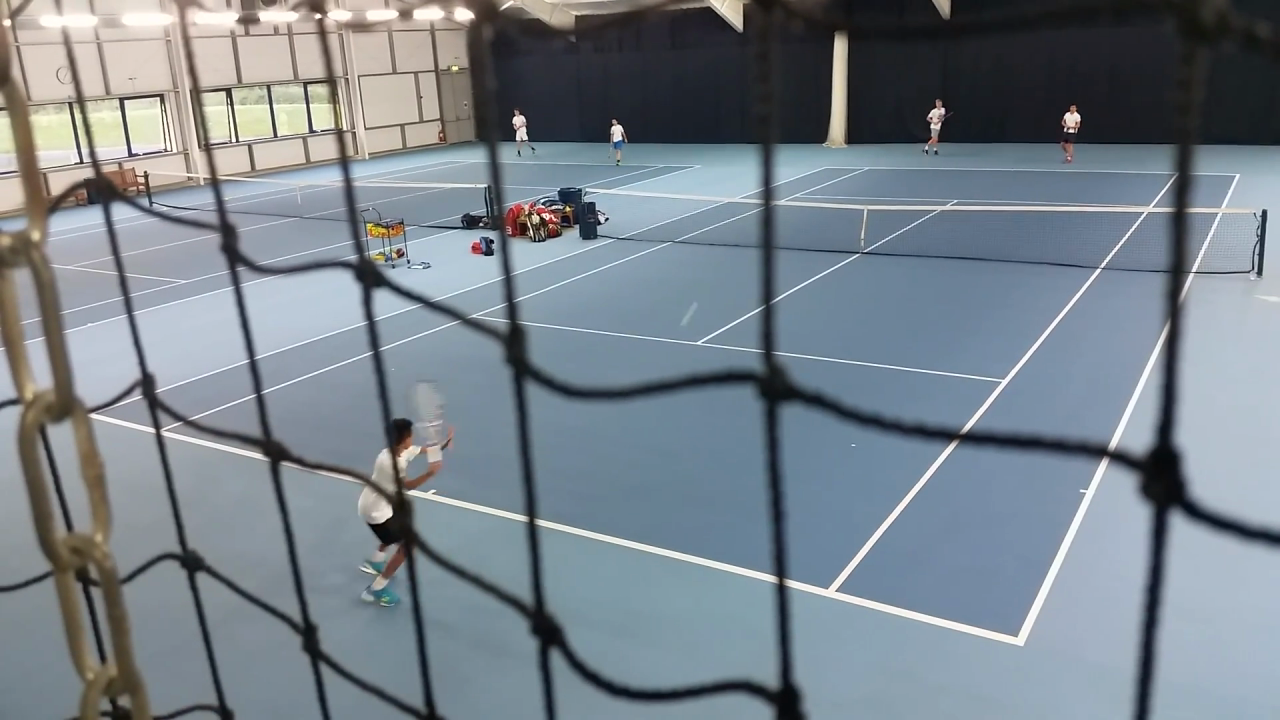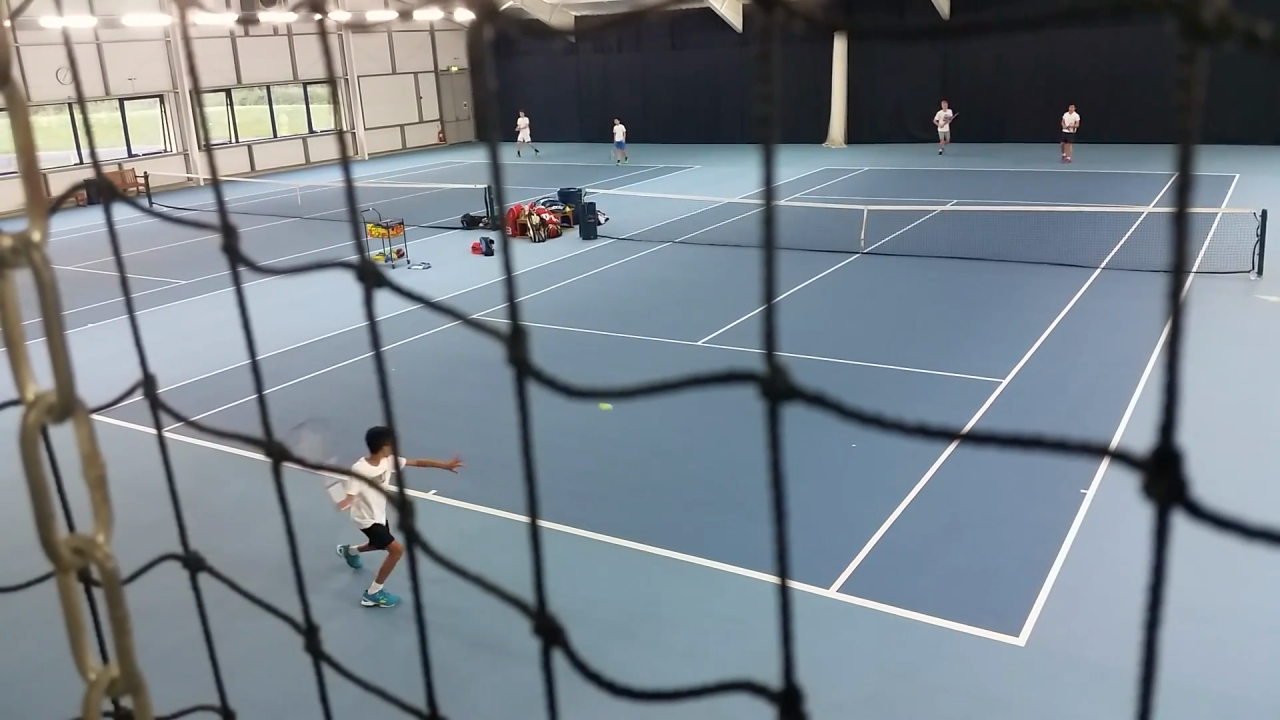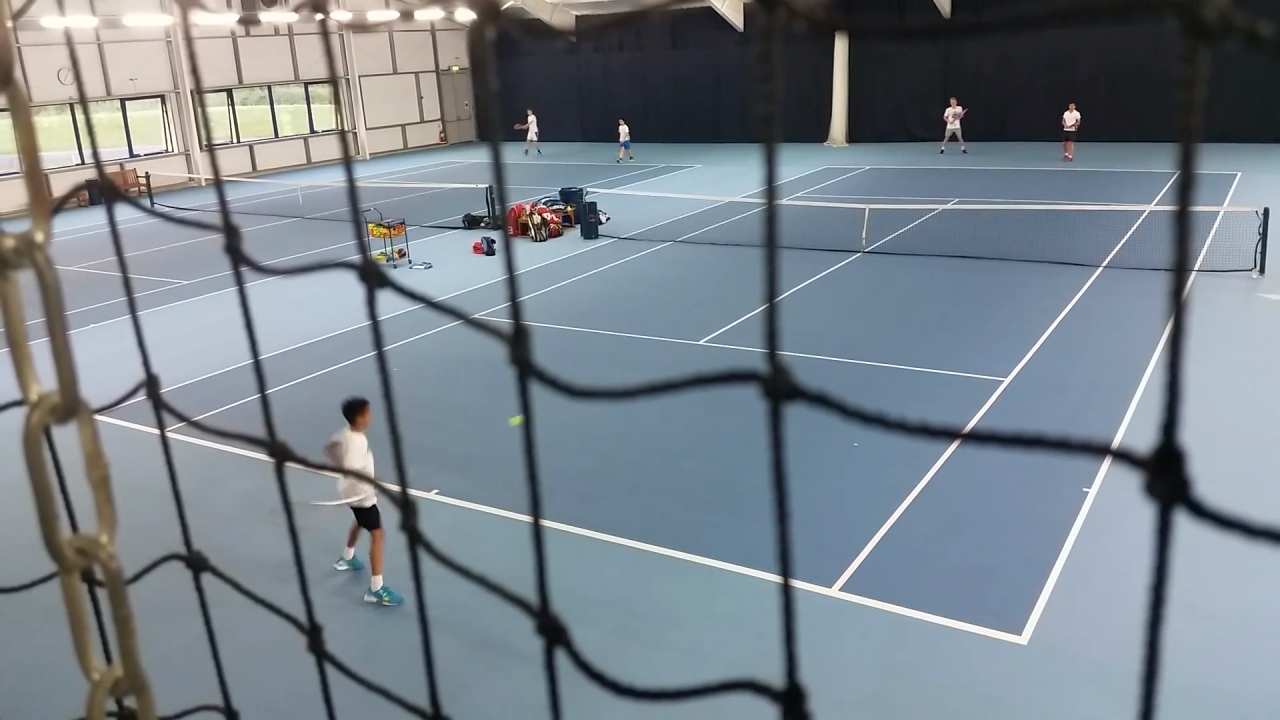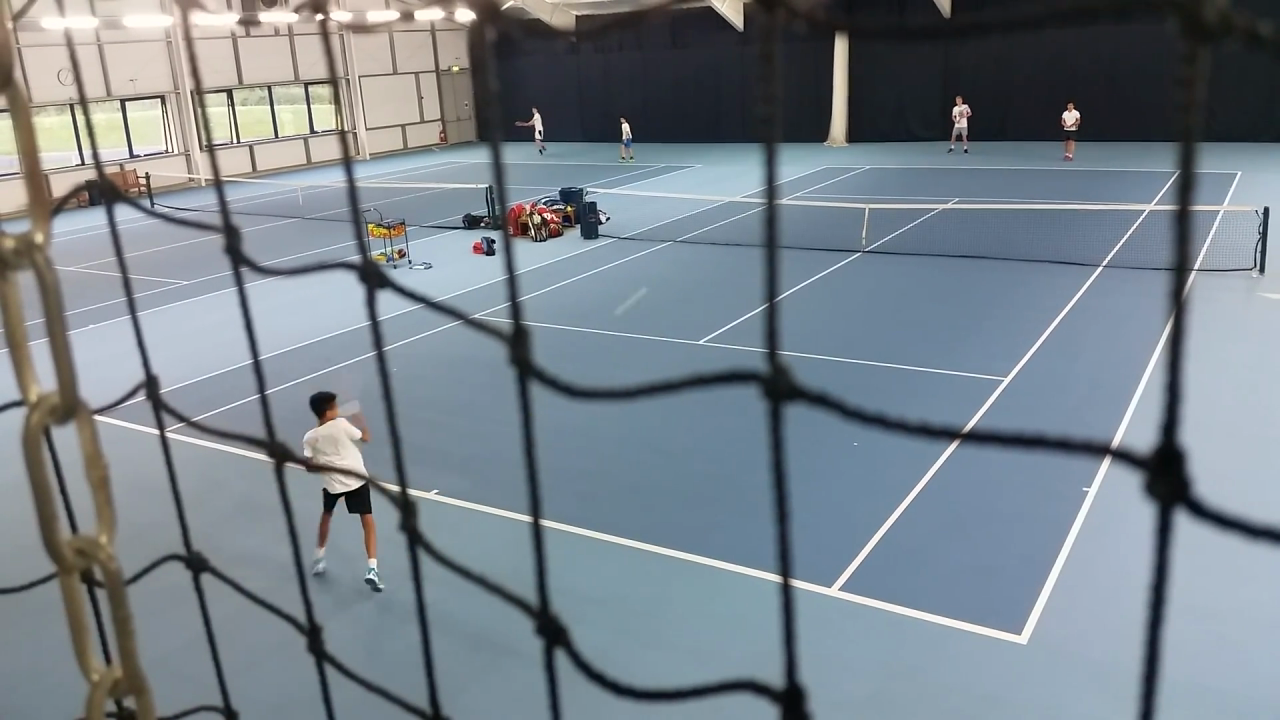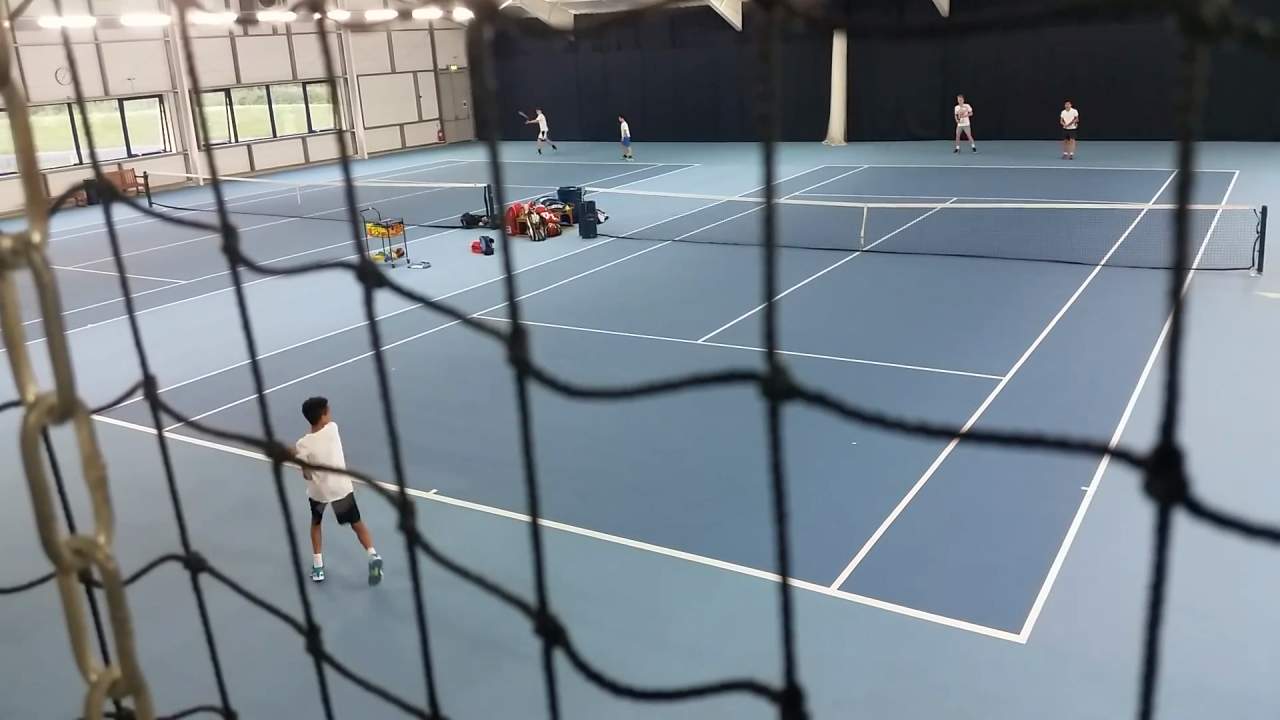
dt=0.2s
person 1, frame 1
left shoulder: (403, 451)
right shoulder: (389, 462)
left elbow: (427, 450)
right elbow: (407, 486)
left wrist: (443, 445)
right wrist: (429, 473)
left hip: (383, 504)
right hip: (375, 510)
left knee: (401, 528)
right knee: (406, 544)
left ankle: (375, 562)
right ankle: (377, 589)
person 1, frame 2
left shoulder: (388, 460)
right shoulder: (359, 470)
left elbow: (417, 462)
right elbow: (350, 496)
left wrist: (445, 465)
right wrist: (345, 503)
left hip: (379, 513)
right hip: (367, 518)
left knee: (380, 543)
right knee: (396, 549)
left ankle: (350, 551)
right ankle: (372, 594)
person 1, frame 3
left shoulder: (344, 435)
right shoulder: (354, 442)
left elbow: (330, 450)
right elbow: (352, 472)
left hip: (356, 492)
right hip: (359, 494)
left knee: (361, 522)
right knee: (377, 534)
left ankle: (347, 558)
right ankle: (376, 589)
person 1, frame 4
left shoulder: (310, 438)
right shoulder: (341, 424)
left elbow: (311, 468)
right elbow: (365, 437)
right wrist: (358, 422)
left hip: (332, 483)
right hip: (356, 479)
left knee: (326, 515)
right knee: (367, 521)
left ankle: (319, 559)
right ankle: (372, 569)
person 1, frame 5
left shoulder: (302, 445)
right shoulder: (332, 428)
left elbow: (307, 475)
left hip: (318, 492)
right hip: (342, 487)
left knee: (315, 524)
right knee: (357, 525)
left ankle: (318, 567)
right ankle: (372, 555)
